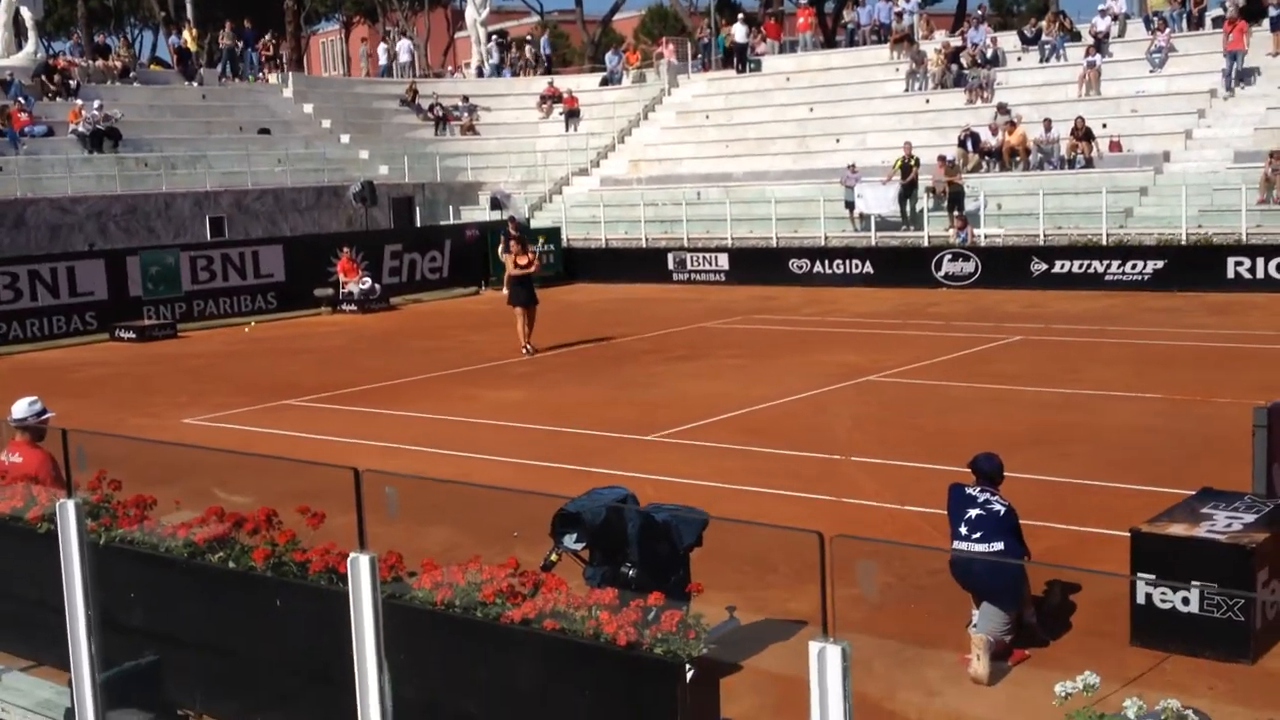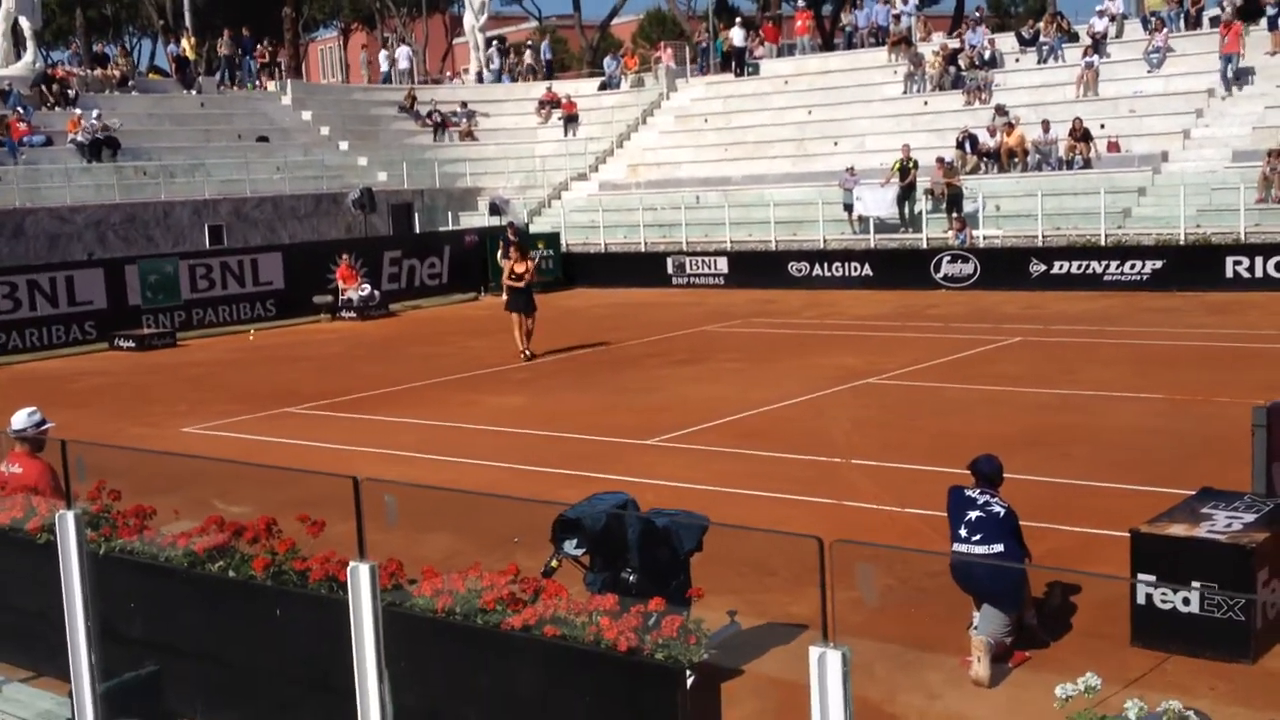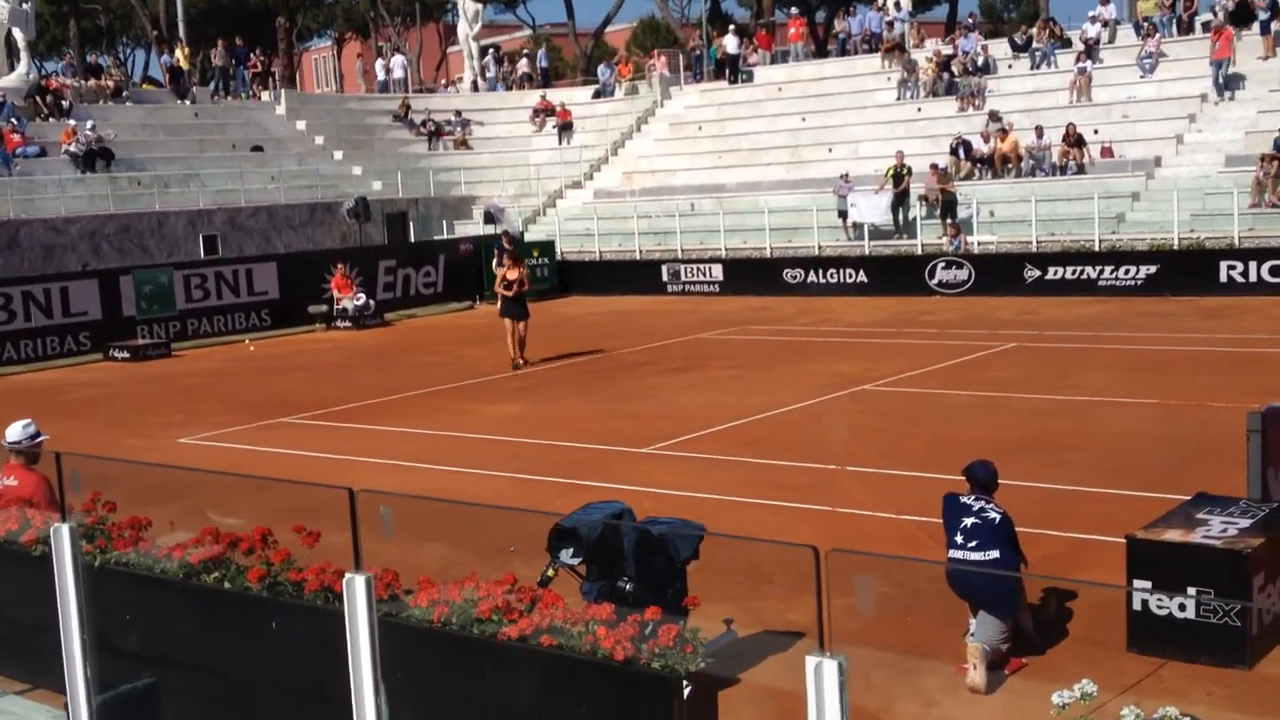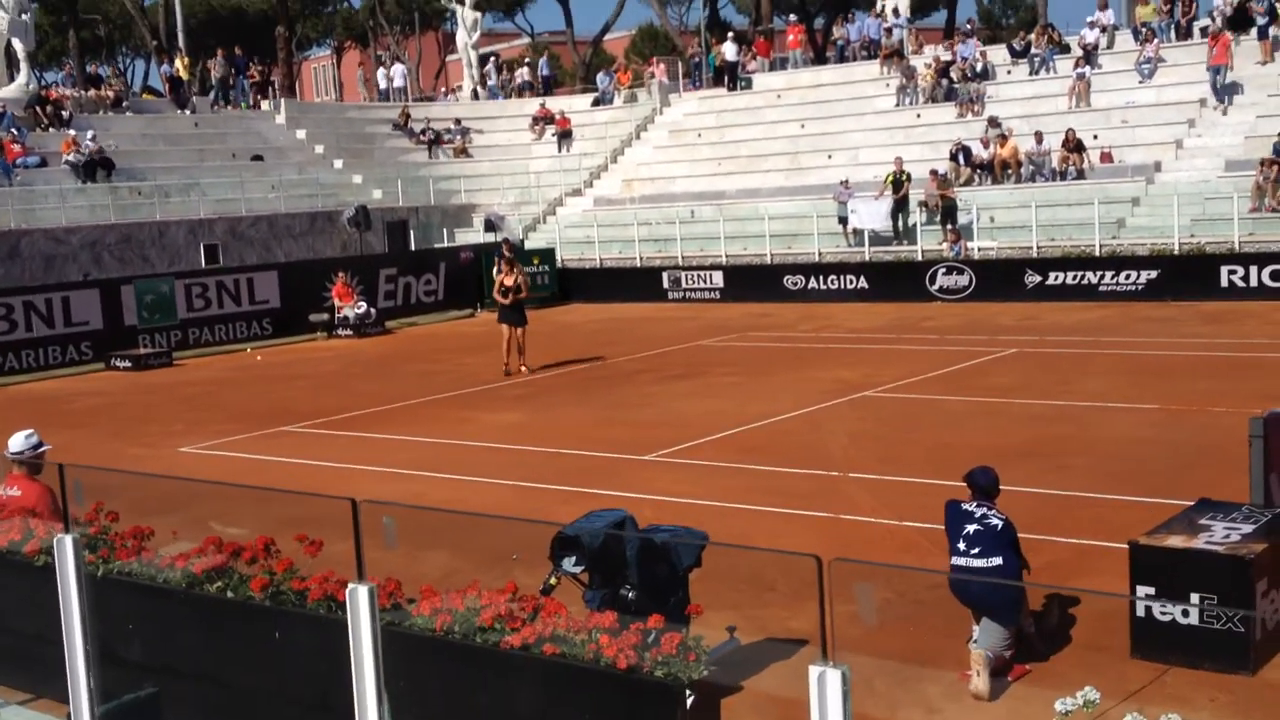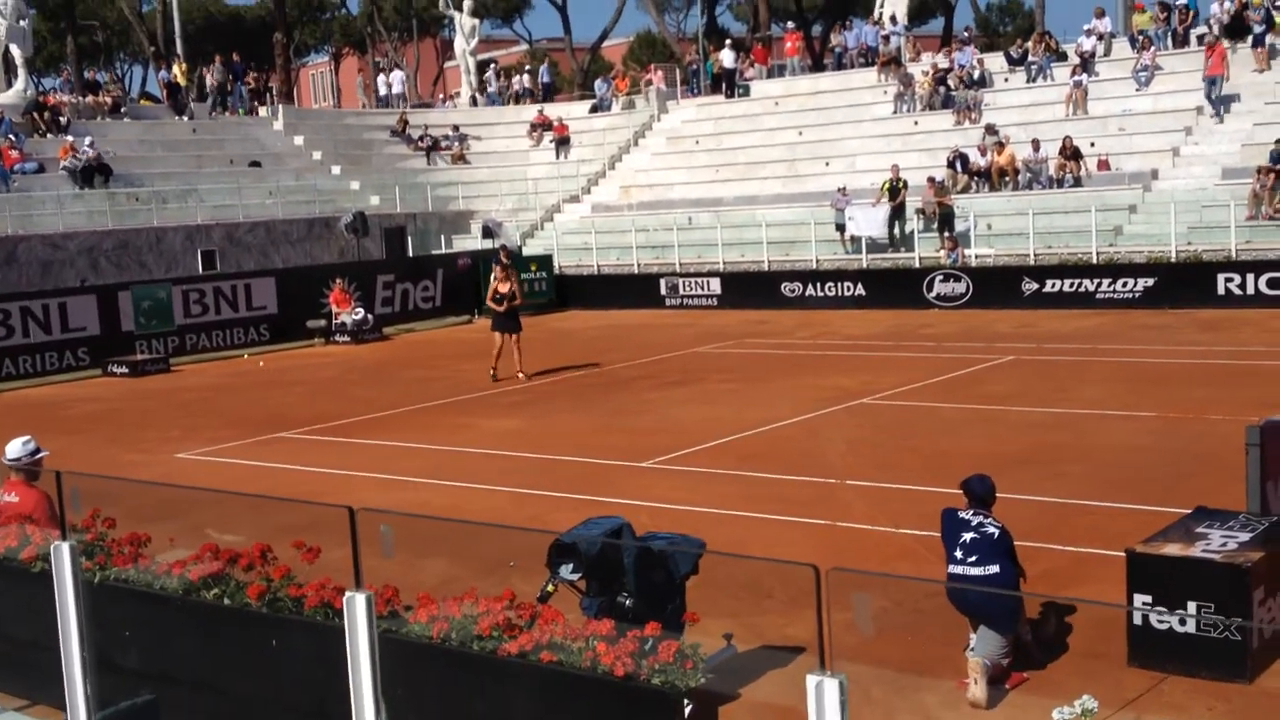
dt=0.1s
person 1, frame 1
left shoulder: (956, 492)
right shoulder: (1006, 509)
right elbow: (1020, 548)
right wrist: (1023, 553)
left hip: (963, 569)
right hip: (998, 570)
left ankle: (979, 624)
right ankle: (988, 638)
person 1, frame 2
left shoulder: (956, 494)
right shoulder: (1006, 510)
right elbow: (1020, 549)
right wrist: (1025, 555)
left hip: (963, 571)
right hip: (999, 572)
left ankle: (980, 626)
right ankle: (988, 641)
person 1, frame 3
left shoulder: (951, 501)
right shoulder: (1001, 516)
right elbow: (1015, 554)
right wrist: (1020, 560)
left hip: (959, 578)
right hip: (994, 579)
left ankle: (976, 634)
right ankle: (984, 648)
person 1, frame 4
left shoulder: (953, 508)
right shoulder: (1004, 522)
right elbow: (1017, 560)
right wrist: (1022, 564)
left hip: (962, 585)
right hip: (998, 585)
left ankle: (980, 638)
right ankle: (987, 654)
person 1, frame 5
left shoulder: (949, 517)
right shoulder: (1000, 531)
right elbow: (1013, 568)
right wrist: (1018, 572)
left hip: (959, 593)
right hip: (995, 594)
left ankle: (977, 647)
right ankle: (985, 663)
